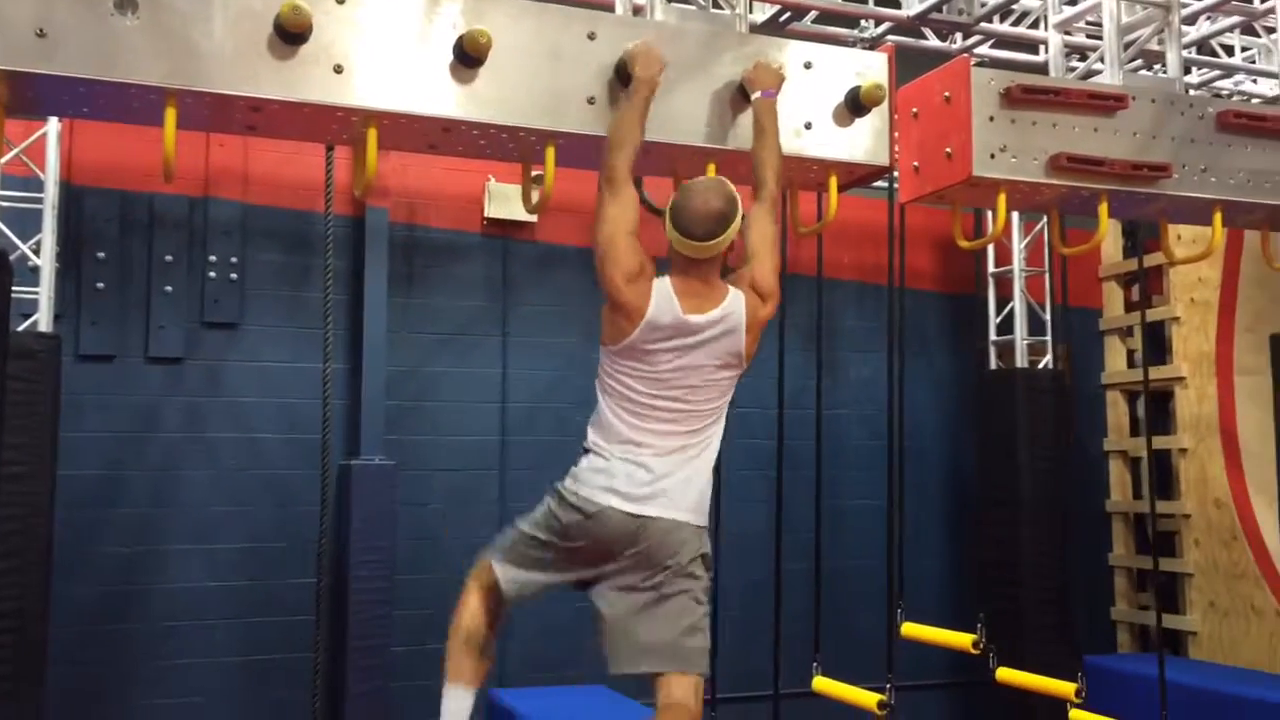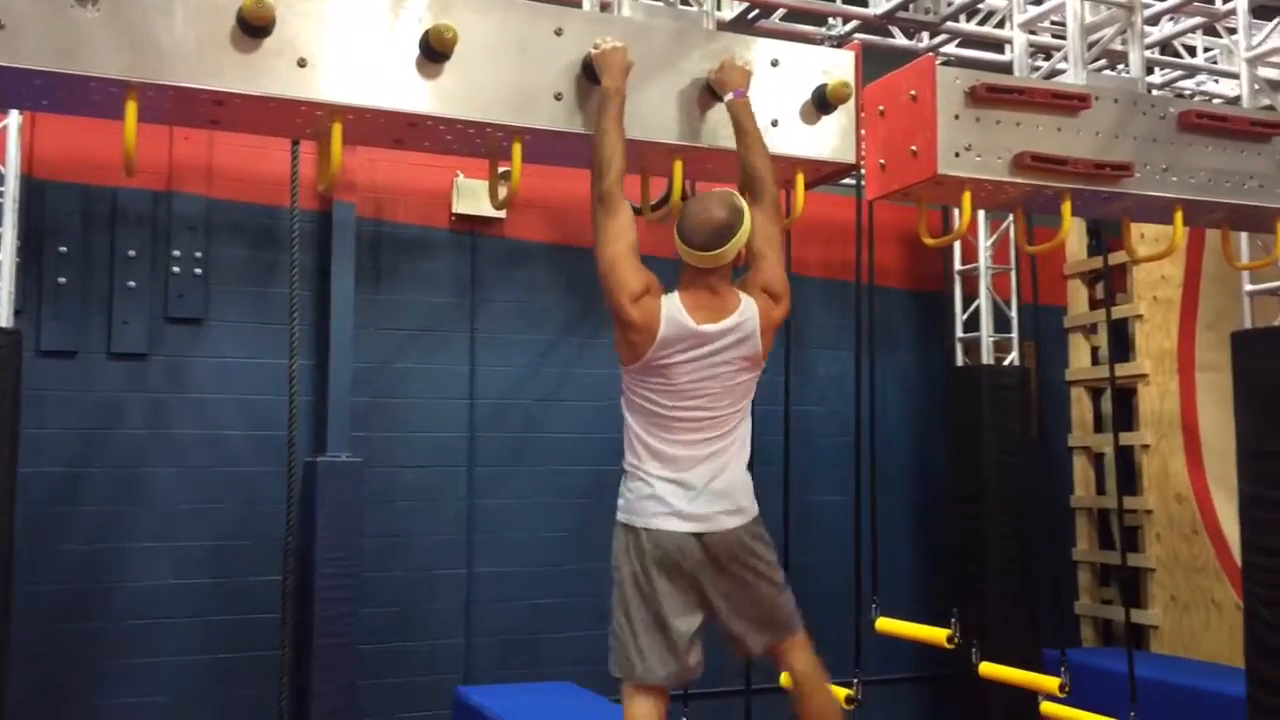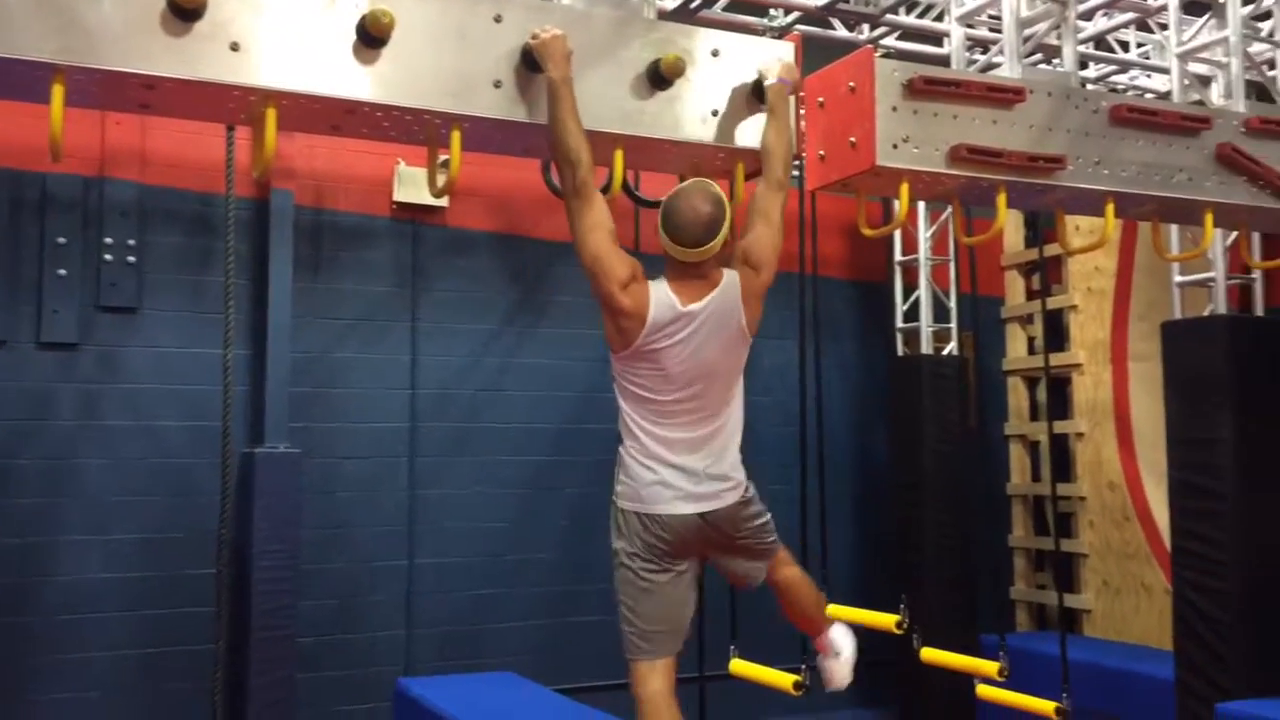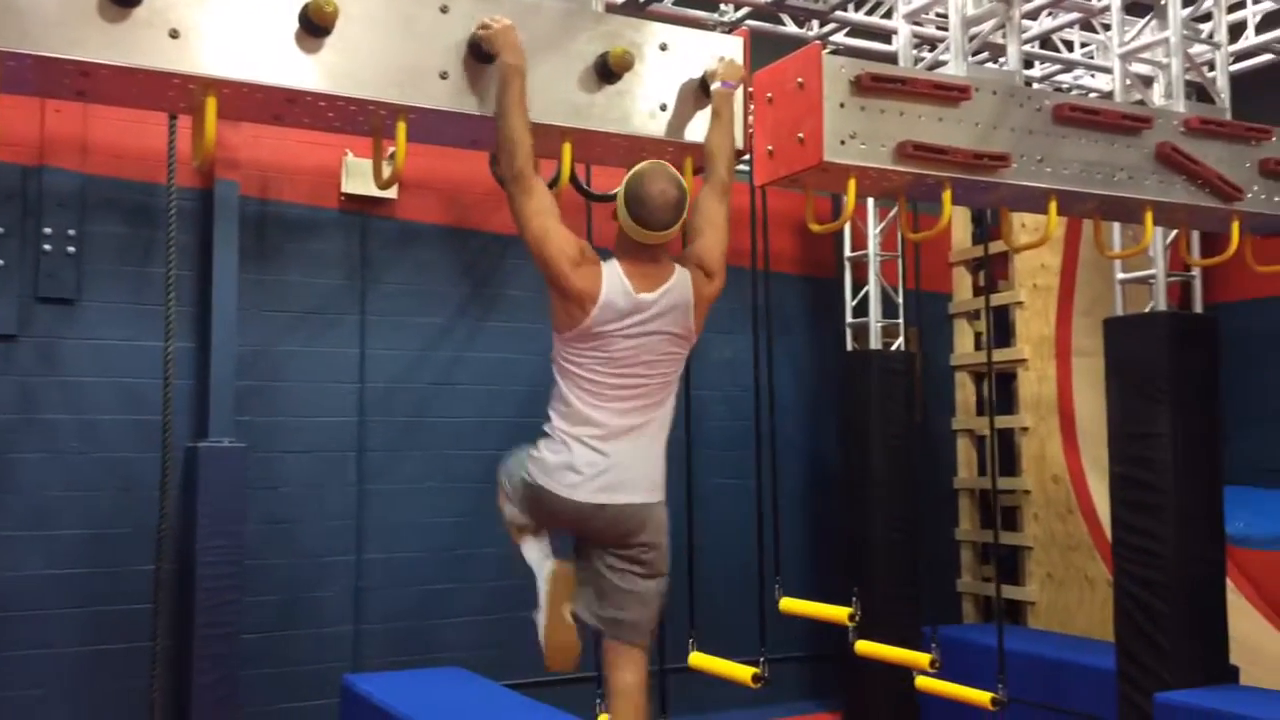
dt=0.4s
person 1, frame 1
left shoulder: (631, 297)
right shoulder: (752, 309)
left elbow: (615, 179)
right elbow: (768, 200)
left wrist: (643, 84)
right wrist: (764, 102)
left hip: (590, 506)
right hip: (675, 526)
left knee: (486, 583)
person 1, frame 2
left shoulder: (641, 314)
right shoulder: (764, 313)
left elbow: (610, 196)
right elbow: (769, 197)
left wrist: (614, 89)
right wrist: (739, 100)
left hip: (649, 529)
right hip: (732, 528)
right knee: (793, 646)
person 1, frame 3
left shoulder: (630, 302)
right shoulder: (746, 292)
left elbow: (579, 184)
right elbow: (774, 185)
left wrist: (558, 76)
right wrist: (778, 96)
left hip: (649, 512)
right hip: (728, 501)
right knee: (777, 565)
right ankle: (829, 644)
person 1, frame 4
left shoulder: (580, 280)
right shoulder: (699, 288)
left elbow: (517, 170)
right elbow: (719, 186)
left wrist: (512, 66)
right wrist: (723, 96)
left hip: (559, 490)
right hip: (636, 505)
left knee: (514, 481)
left ankle: (547, 566)
